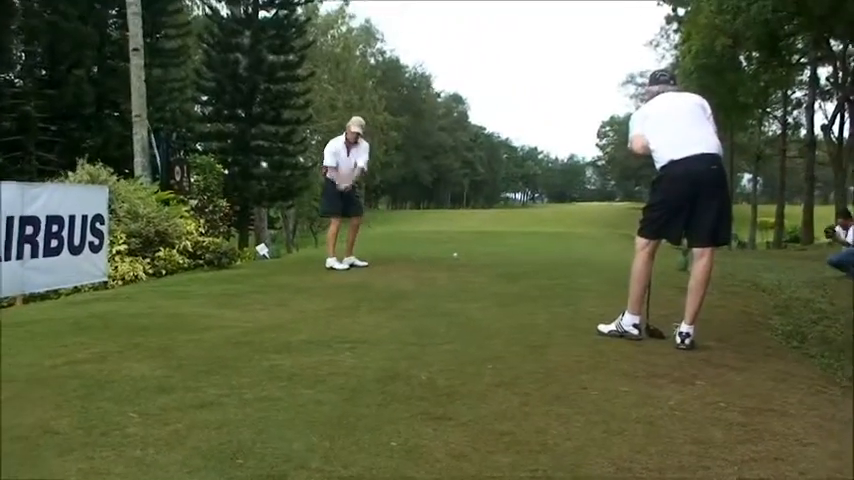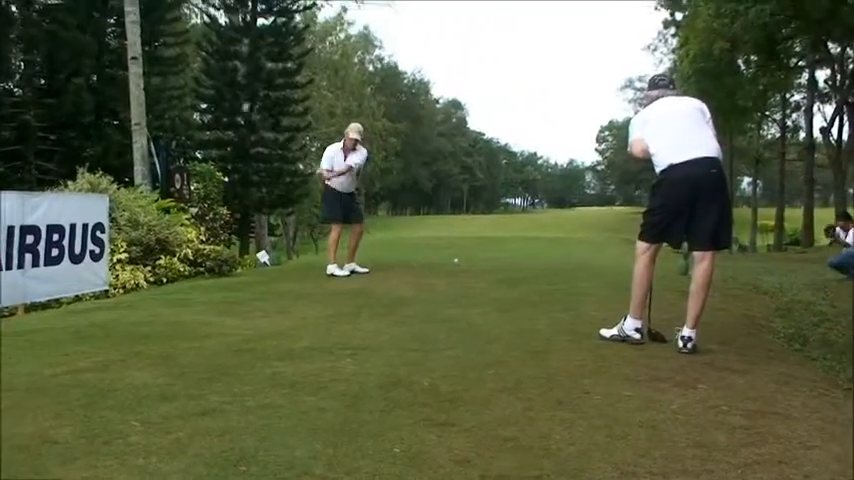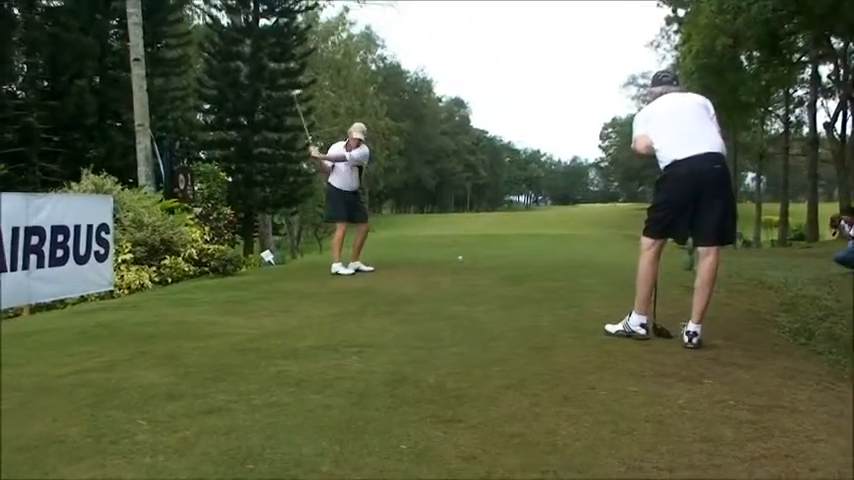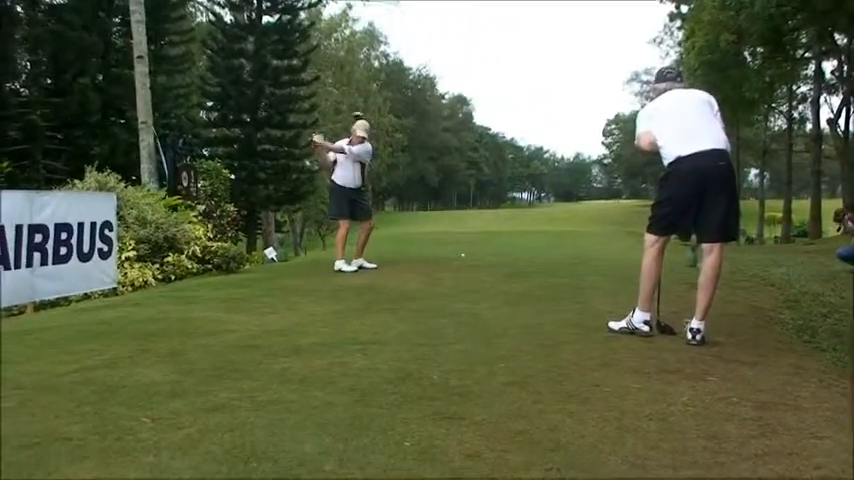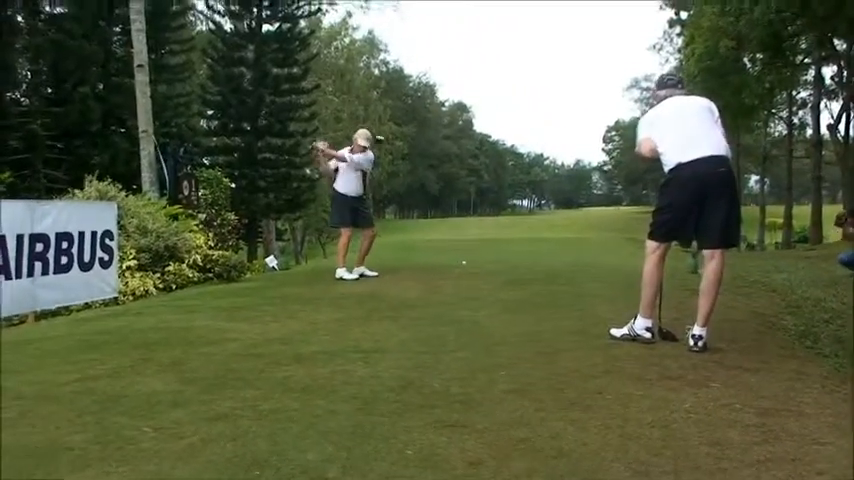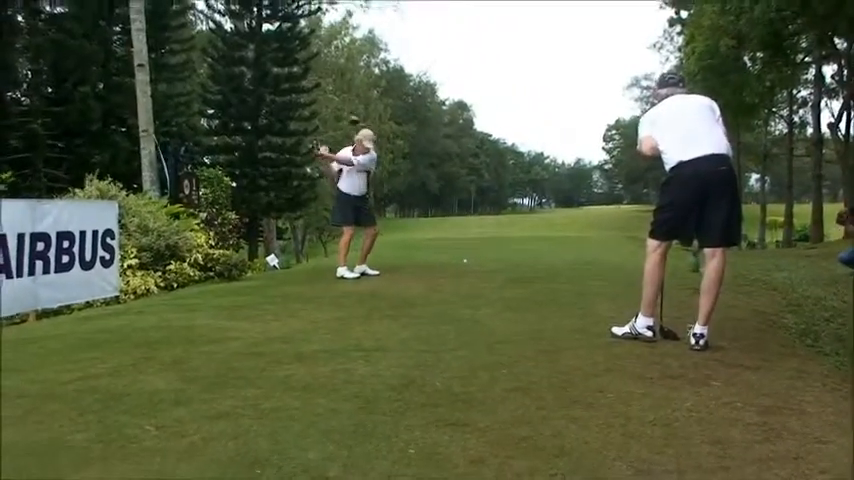
dt=0.1s
person 1, frame 1
left shoulder: (643, 111)
right shoulder: (697, 100)
left elbow: (639, 147)
right elbow: (714, 137)
left hip: (675, 170)
right hip: (711, 166)
left knee: (645, 243)
right knee: (704, 251)
left ankle: (631, 321)
right ankle: (686, 331)
person 1, frame 2
left shoulder: (642, 115)
right shoulder: (696, 104)
left elbow: (639, 150)
right elbow: (714, 141)
left hip: (675, 174)
right hip: (711, 170)
left knee: (646, 247)
right knee: (705, 254)
left ankle: (633, 326)
right ankle: (688, 335)
person 1, frame 3
left shoulder: (646, 112)
right shoulder: (700, 100)
left elbow: (643, 147)
right elbow: (718, 137)
left hip: (679, 170)
right hip: (715, 166)
left knee: (650, 243)
right knee: (709, 250)
left ankle: (638, 321)
right ankle: (693, 330)
person 1, frame 4
left shoulder: (649, 108)
right shoulder: (704, 96)
left elbow: (646, 143)
right elbow: (722, 133)
left hip: (683, 167)
right hip: (719, 162)
left knee: (654, 239)
right knee: (713, 246)
left ankle: (641, 318)
right ankle: (697, 327)
person 1, frame 5
left shoulder: (650, 116)
right shoulder: (705, 103)
left elbow: (647, 150)
right elbow: (723, 140)
left hip: (683, 173)
right hip: (720, 169)
left knee: (655, 246)
right knee: (714, 252)
left ankle: (643, 325)
right ankle: (699, 333)
person 1, frame 6
left shoulder: (652, 114)
right shoulder: (706, 102)
left elbow: (648, 148)
right elbow: (724, 139)
left hip: (684, 172)
right hip: (721, 167)
left knee: (656, 245)
right knee: (716, 251)
left ankle: (644, 323)
right ankle: (700, 331)
person 2, frame 1
left shoulder: (364, 146)
right shoulder: (334, 144)
left elbow: (361, 167)
right elbow: (330, 169)
left wrist: (349, 182)
right wrist: (339, 183)
left hip: (350, 187)
right hip: (332, 186)
left knee: (356, 222)
right knee: (336, 222)
left ankle: (349, 257)
right ankle: (331, 259)
person 2, frame 2
left shoulder: (362, 152)
right shoulder: (332, 149)
left elbow: (350, 167)
right elbow: (325, 171)
left wrist: (332, 175)
right wrist: (324, 174)
left hip: (349, 194)
right hip: (332, 193)
left knee: (358, 228)
right knee: (336, 228)
left ankle: (350, 264)
right ankle: (332, 266)
person 2, frame 3
left shoulder: (364, 151)
right shoulder: (336, 147)
left elbow: (344, 158)
right elbow: (327, 168)
left wrist: (320, 156)
right wrist: (318, 158)
left hip: (354, 194)
right hip: (336, 192)
left knee: (364, 227)
right knee: (341, 227)
left ankle: (355, 262)
right ankle: (336, 264)
person 2, frame 4
left shoulder: (367, 148)
right shoulder: (340, 144)
left elbow: (344, 151)
right elbow: (329, 163)
left wrist: (322, 144)
right wrist: (321, 145)
left hip: (357, 191)
right hip: (339, 189)
left knee: (368, 225)
right knee: (345, 225)
left ankle: (358, 259)
right ankle: (339, 262)
person 2, frame 5
left shoulder: (368, 156)
right shoulder: (342, 152)
left elbow: (346, 159)
right elbow: (329, 171)
left wrist: (324, 151)
right wrist: (322, 156)
left hip: (359, 199)
right hip: (341, 198)
left knee: (370, 232)
right knee: (347, 233)
left ankle: (359, 267)
right ankle: (341, 269)
person 2, frame 6
left shoulder: (371, 156)
right shoulder: (344, 152)
left elbow: (350, 162)
right elbow: (334, 172)
left wrist: (329, 156)
right wrist: (326, 158)
left hip: (361, 198)
right hip: (344, 197)
left knee: (372, 231)
right knee: (349, 232)
left ankle: (361, 266)
right ankle: (342, 268)
